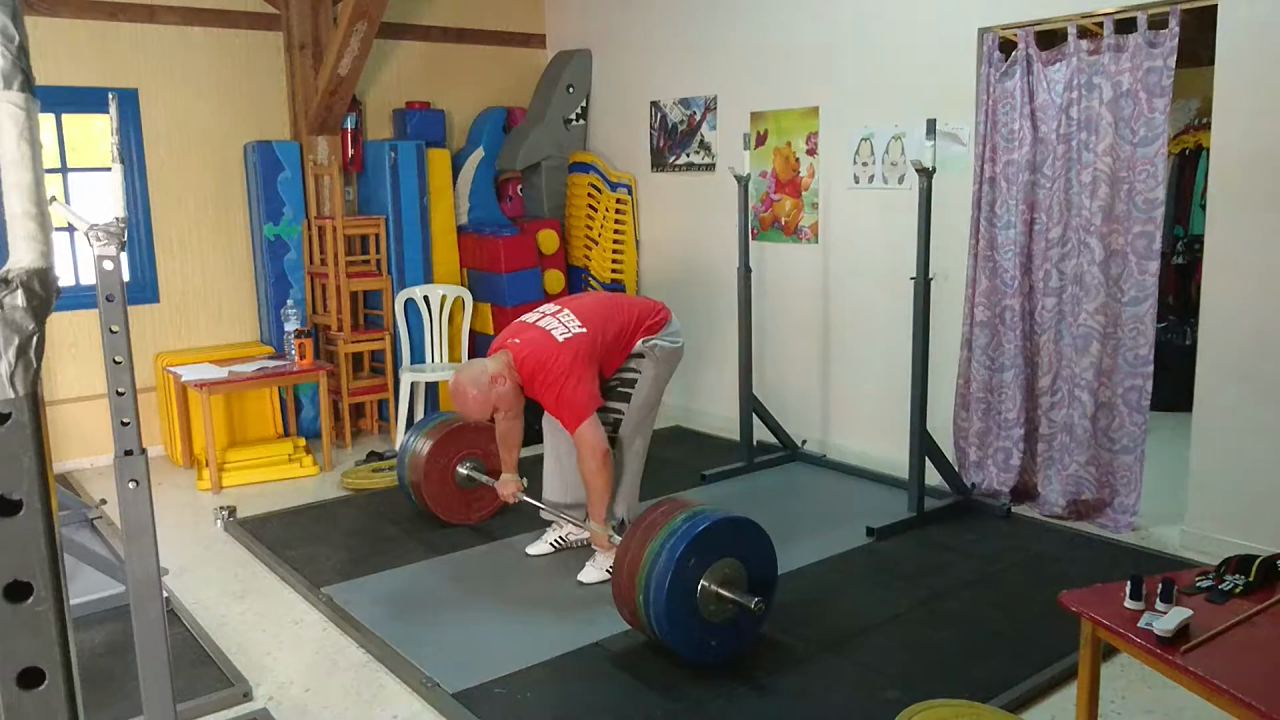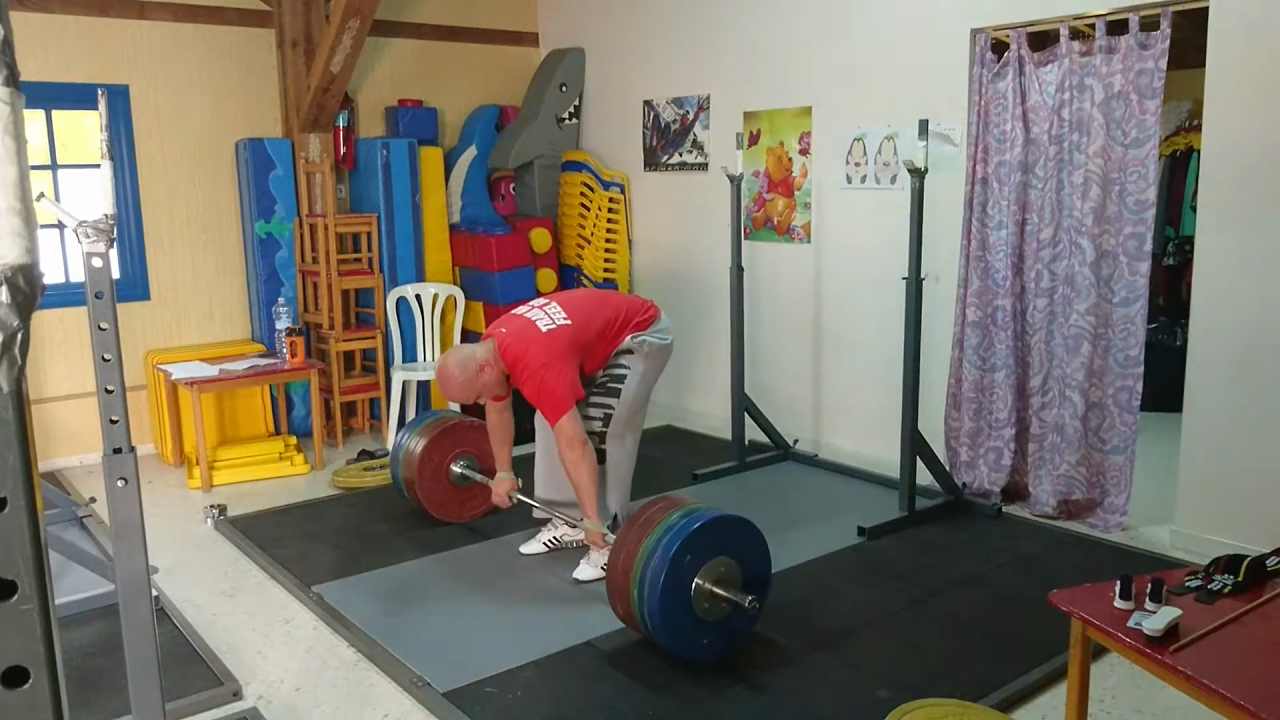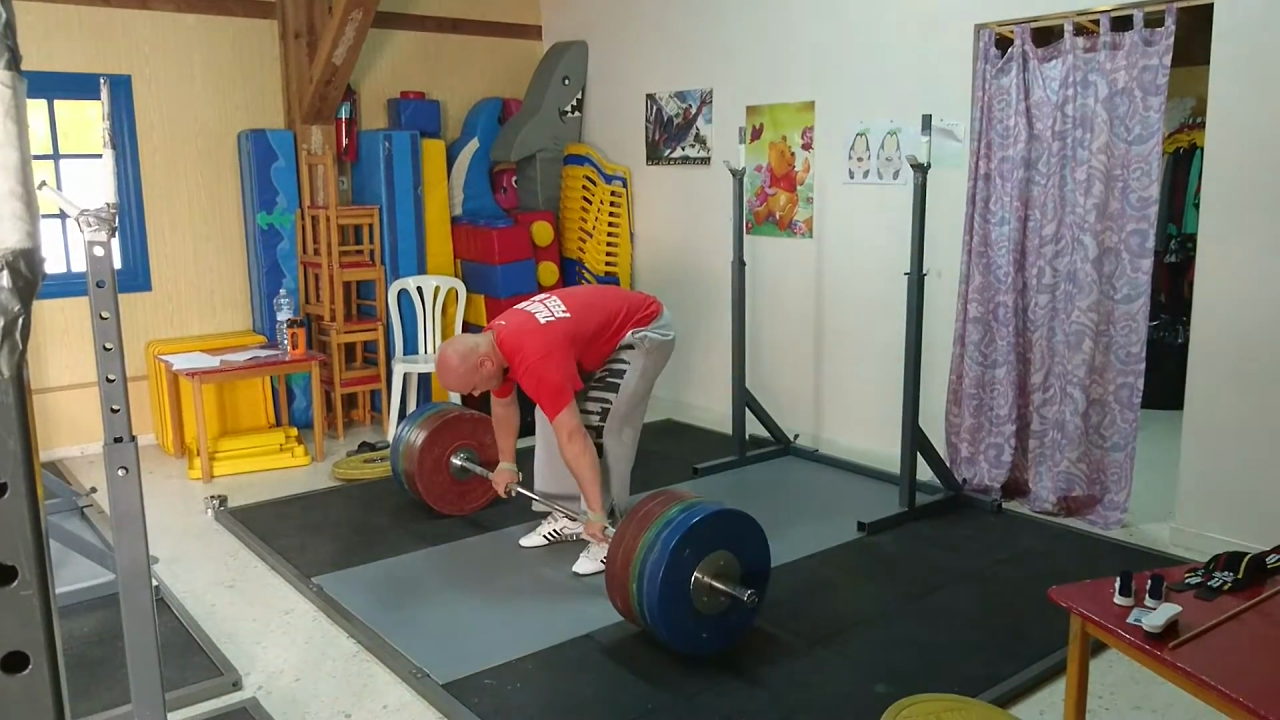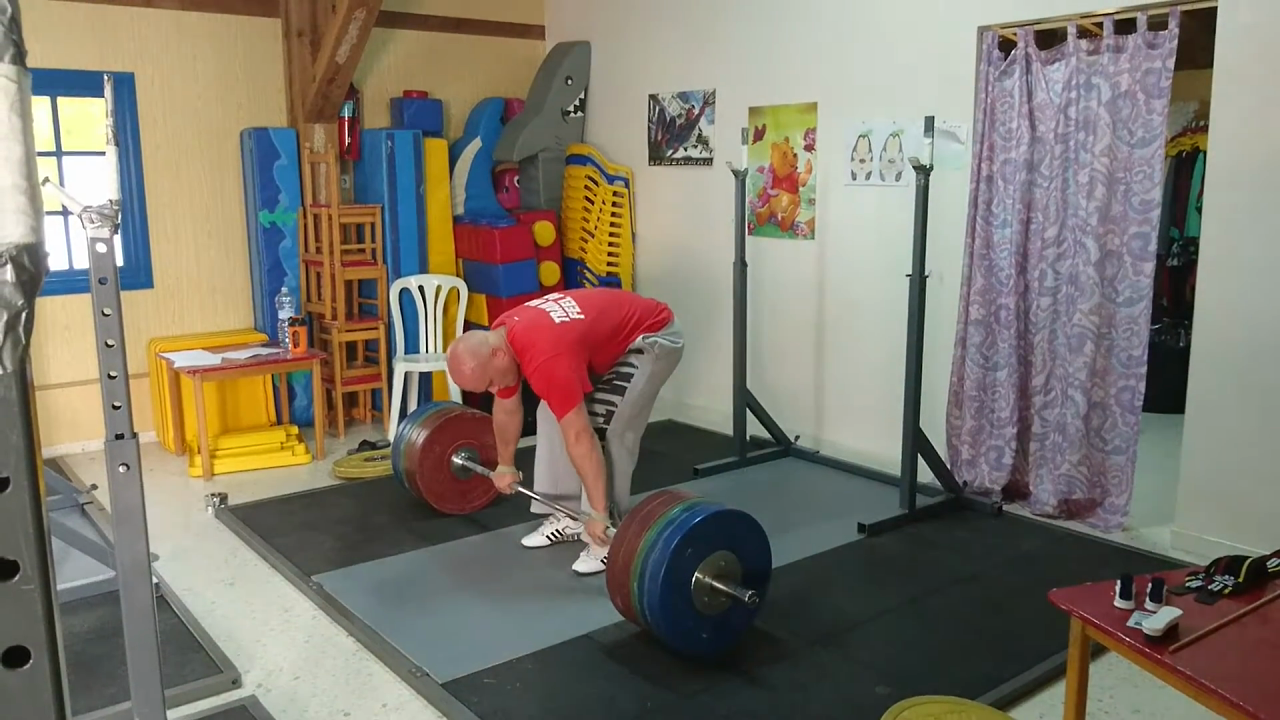
dt=1s
person 1, frame 1
left shoulder: (554, 374)
right shoulder: (498, 358)
left elbow: (596, 450)
right elbow: (510, 417)
left wrist: (598, 524)
right wrist: (509, 473)
left hip: (652, 337)
right hip: (610, 330)
left knee: (612, 433)
right knee: (560, 423)
right ankle: (572, 523)
person 1, frame 2
left shoulder: (538, 366)
right shoulder: (489, 348)
left elbow: (575, 443)
right elbow: (499, 411)
left wrist: (593, 520)
right wrist: (504, 473)
left hip: (641, 334)
right hip: (599, 331)
left knee: (601, 431)
right knee: (552, 421)
left ankle: (608, 541)
right ankle: (568, 522)
person 1, frame 3
left shoulder: (536, 360)
right shoulder: (491, 343)
left elbow: (573, 437)
right elbow: (504, 404)
left wrist: (596, 514)
right wrist: (507, 464)
left hip: (644, 330)
right hip: (604, 327)
left knee: (601, 426)
right knee: (553, 415)
left ankle: (608, 534)
right ankle: (568, 516)
person 1, frame 4
left shoulder: (547, 359)
right shoulder: (498, 339)
left elbow: (581, 437)
right elbow: (507, 409)
left wrist: (598, 514)
right wrist: (505, 466)
left hip: (653, 337)
right hip: (611, 333)
left knee: (603, 427)
right knee: (554, 415)
left ankle: (608, 536)
right ankle: (568, 515)
